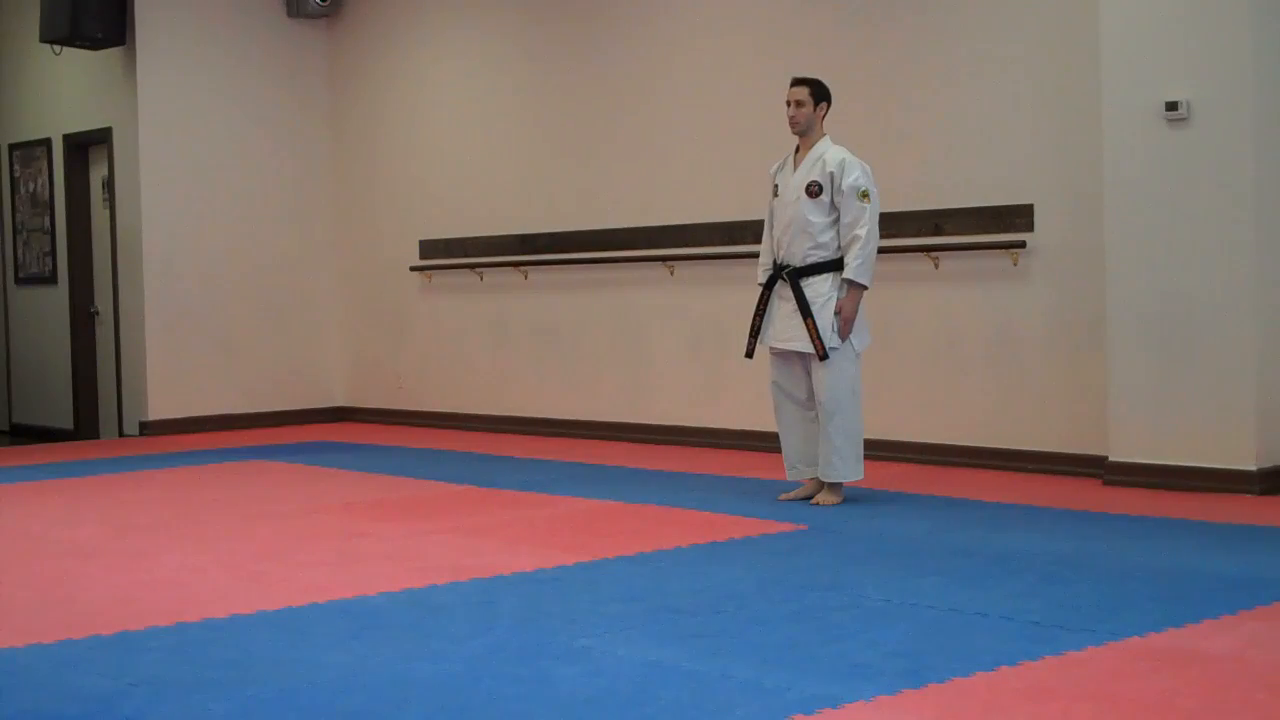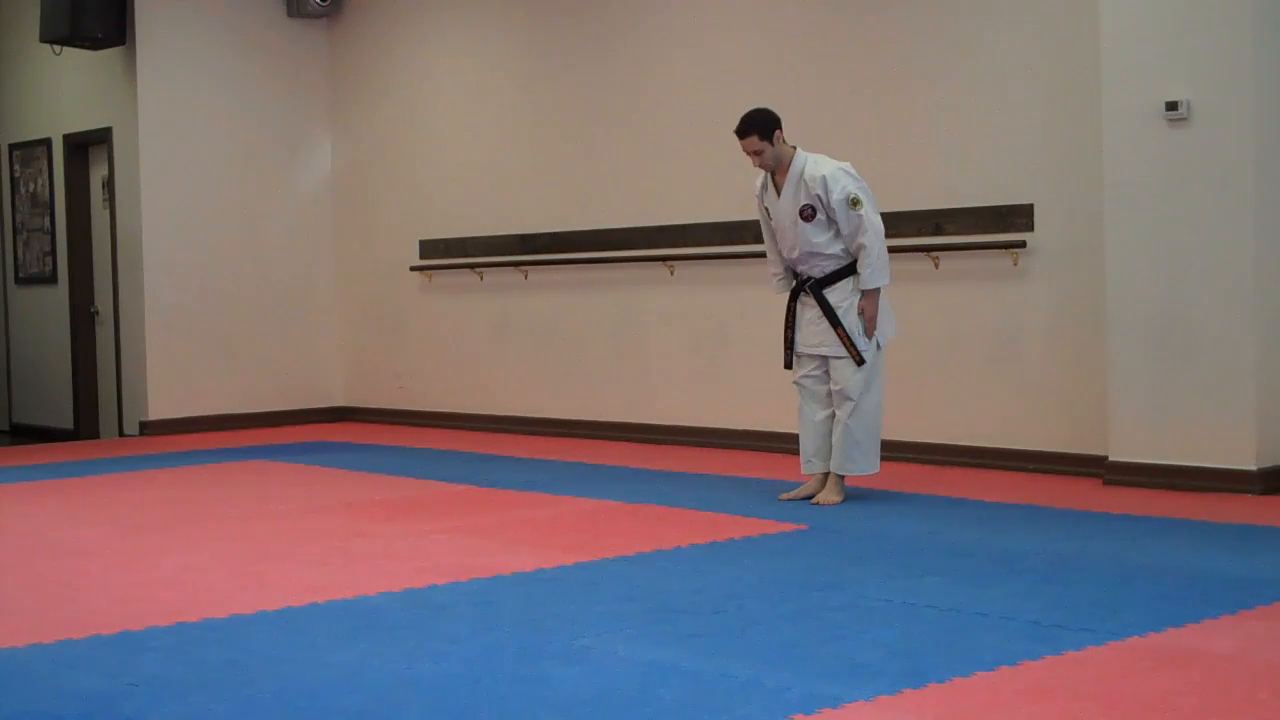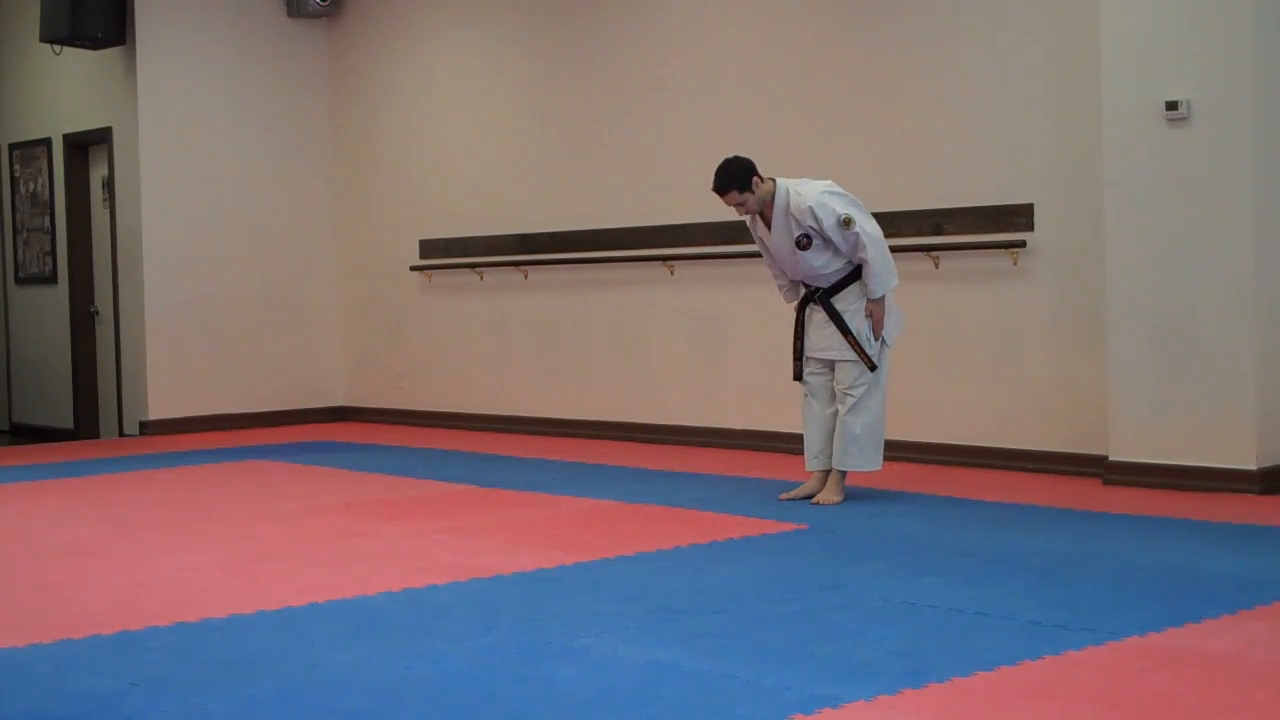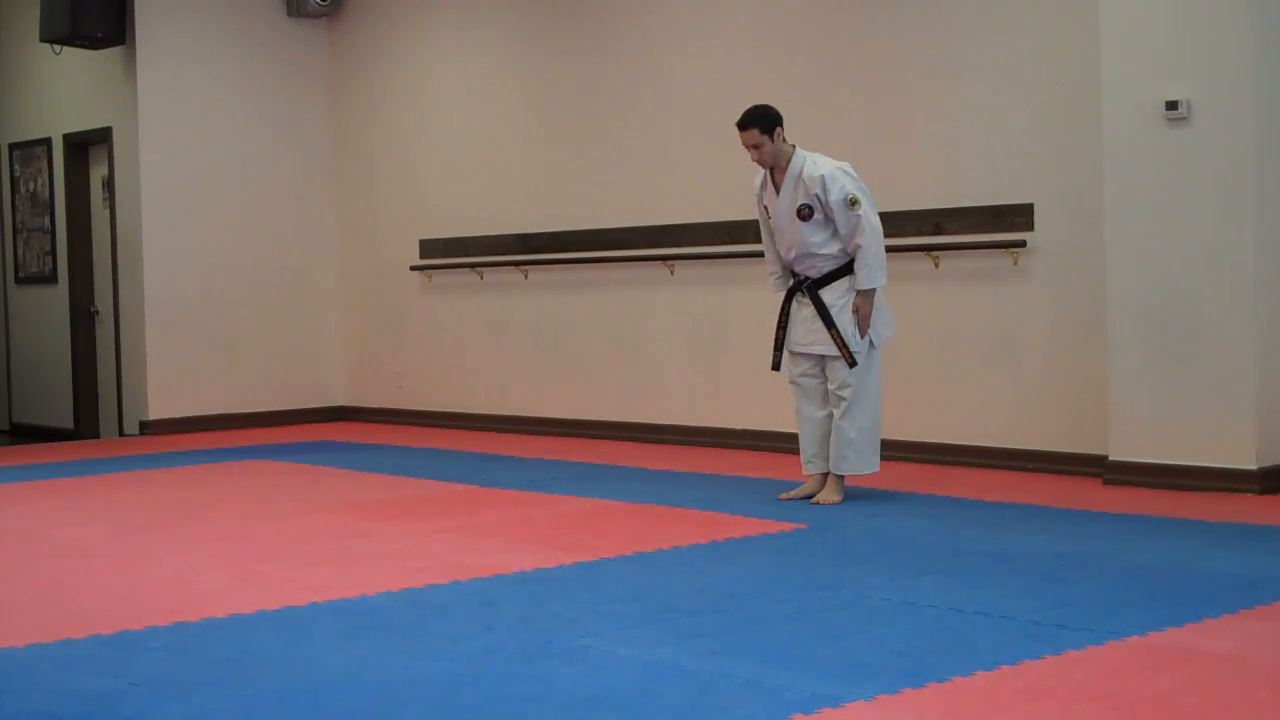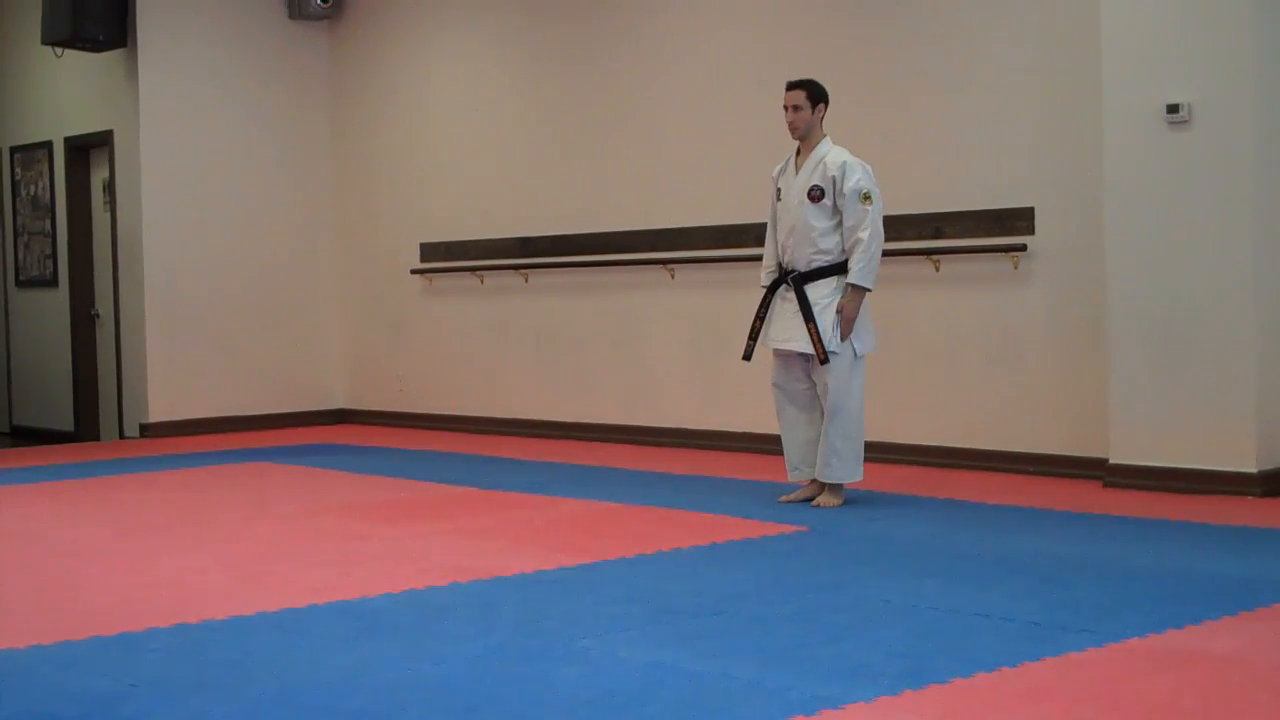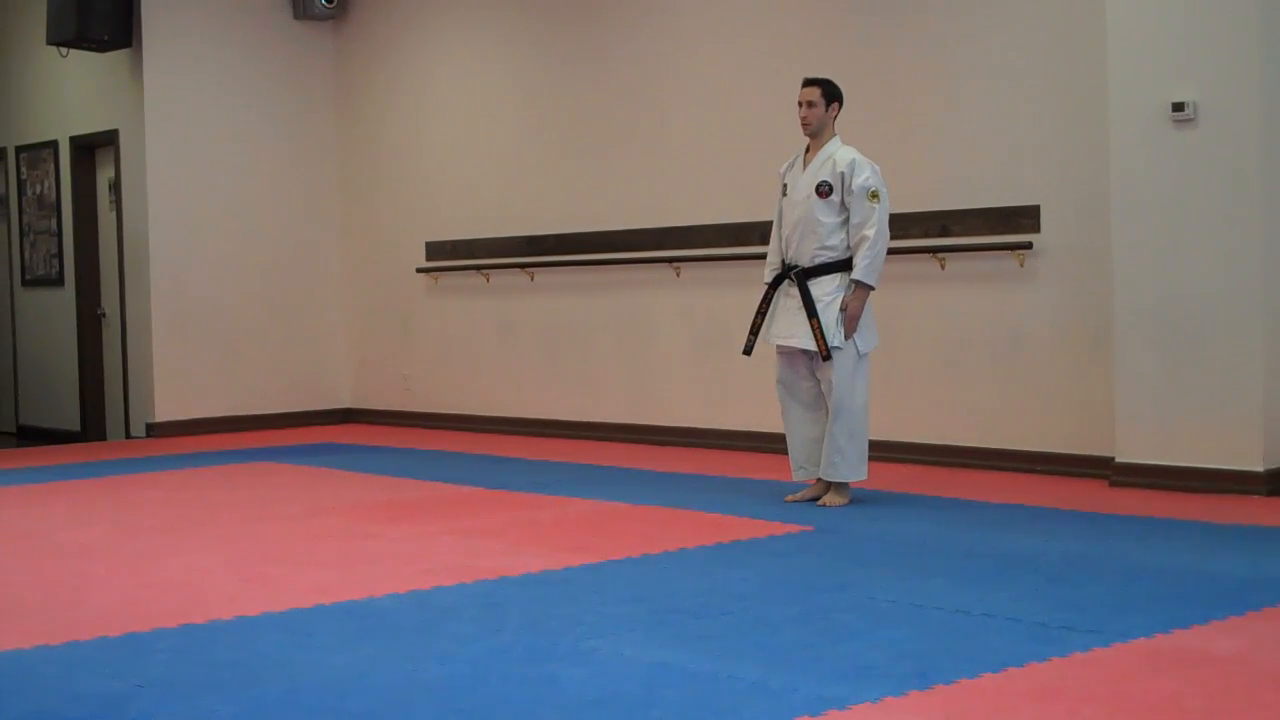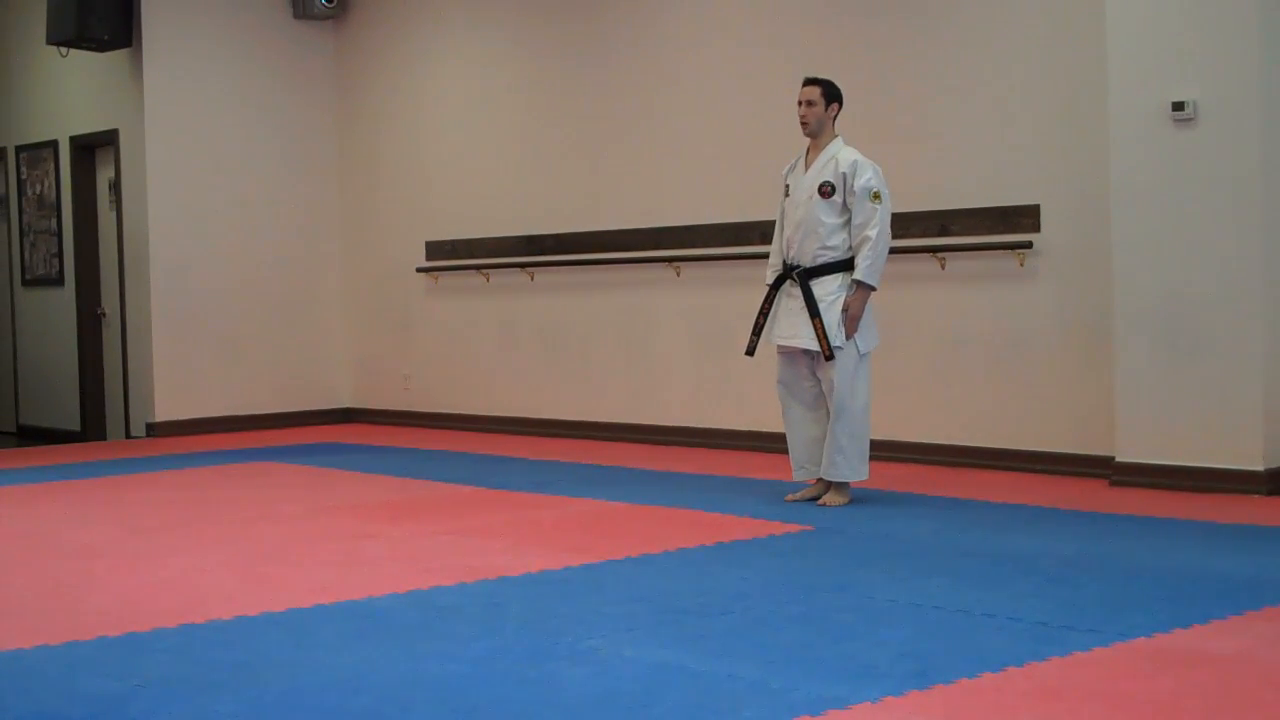
dt=0.7s
person 1, frame 1
left shoulder: (843, 165)
right shoulder: (780, 170)
left elbow: (862, 235)
left wrist: (852, 295)
right wrist: (767, 287)
left hip: (826, 293)
right hip: (785, 294)
left knee: (832, 392)
right knee: (789, 392)
left ankle: (834, 481)
right ankle: (809, 476)
person 1, frame 2
left shoulder: (827, 175)
right shoulder: (764, 188)
left elbow: (869, 233)
left wrist: (870, 295)
right wrist: (789, 293)
left hip: (849, 295)
right hip: (809, 298)
left knee: (851, 388)
right knee: (811, 388)
left ankle: (837, 479)
right ankle: (816, 475)
person 1, frame 3
left shoulder: (812, 201)
right shoulder: (756, 218)
left elbow: (868, 240)
left wrist: (877, 299)
right wrist: (800, 303)
left hip: (856, 296)
right hip: (818, 303)
left knee: (855, 386)
right knee: (816, 388)
left ankle: (838, 477)
right ankle: (819, 474)
person 1, frame 4
left shoulder: (826, 175)
right shoulder: (763, 185)
left elbow: (866, 233)
left wrist: (865, 295)
right wrist: (787, 292)
left hip: (844, 295)
right hip: (806, 297)
left knee: (848, 388)
right knee: (807, 388)
left ankle: (837, 479)
right ankle: (817, 474)
person 1, frame 5
left shoulder: (845, 167)
right shoulder: (782, 172)
left elbow: (867, 235)
left wrist: (854, 296)
right wrist: (771, 288)
left hip: (831, 296)
right hip: (790, 296)
left knee: (836, 392)
right knee: (791, 391)
left ankle: (834, 482)
right ankle: (810, 478)
person 1, frame 6
left shoulder: (853, 165)
right shoulder: (790, 170)
left elbow: (872, 233)
left wrist: (859, 293)
right wrist: (773, 285)
left hip: (835, 293)
right hip: (794, 294)
left knee: (841, 389)
right knee: (796, 388)
left ankle: (841, 481)
right ankle: (816, 476)
person 1, frame 7
left shoulder: (854, 166)
right shoulder: (791, 171)
left elbow: (873, 233)
left wrist: (859, 294)
right wrist: (775, 286)
left hip: (835, 293)
right hip: (795, 294)
left knee: (841, 389)
right knee: (796, 389)
left ankle: (840, 480)
right ankle: (815, 476)
